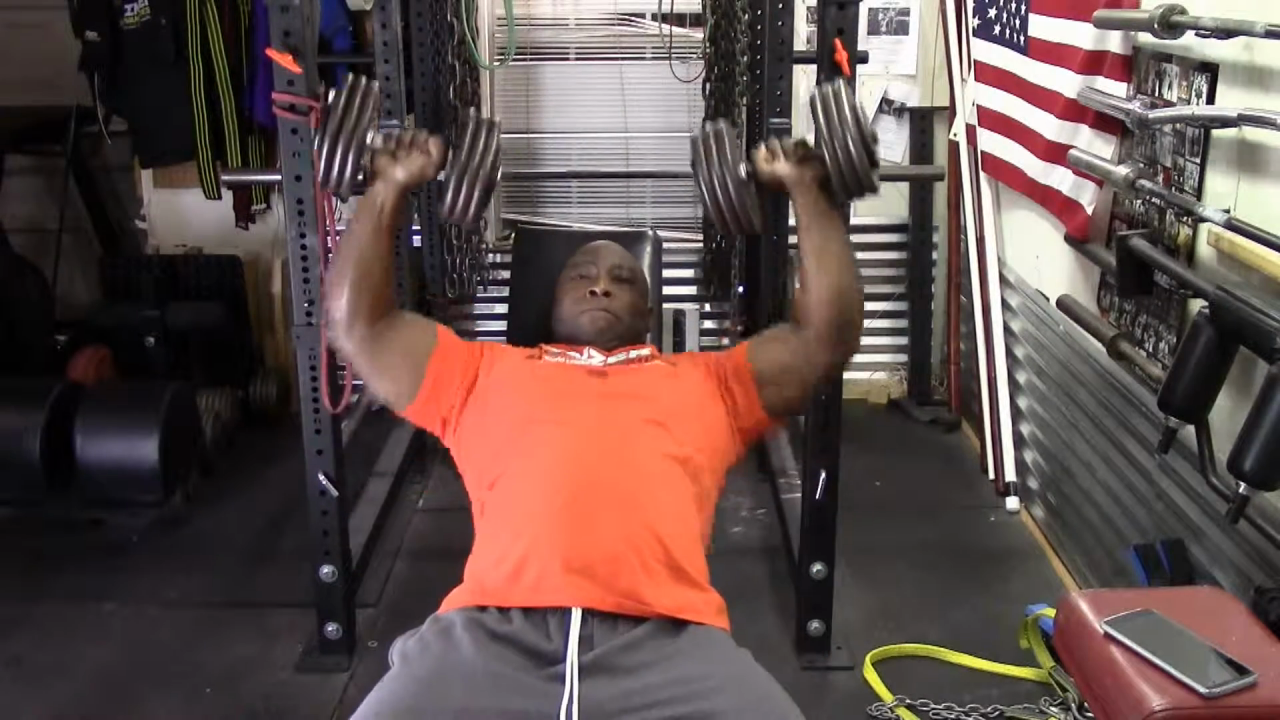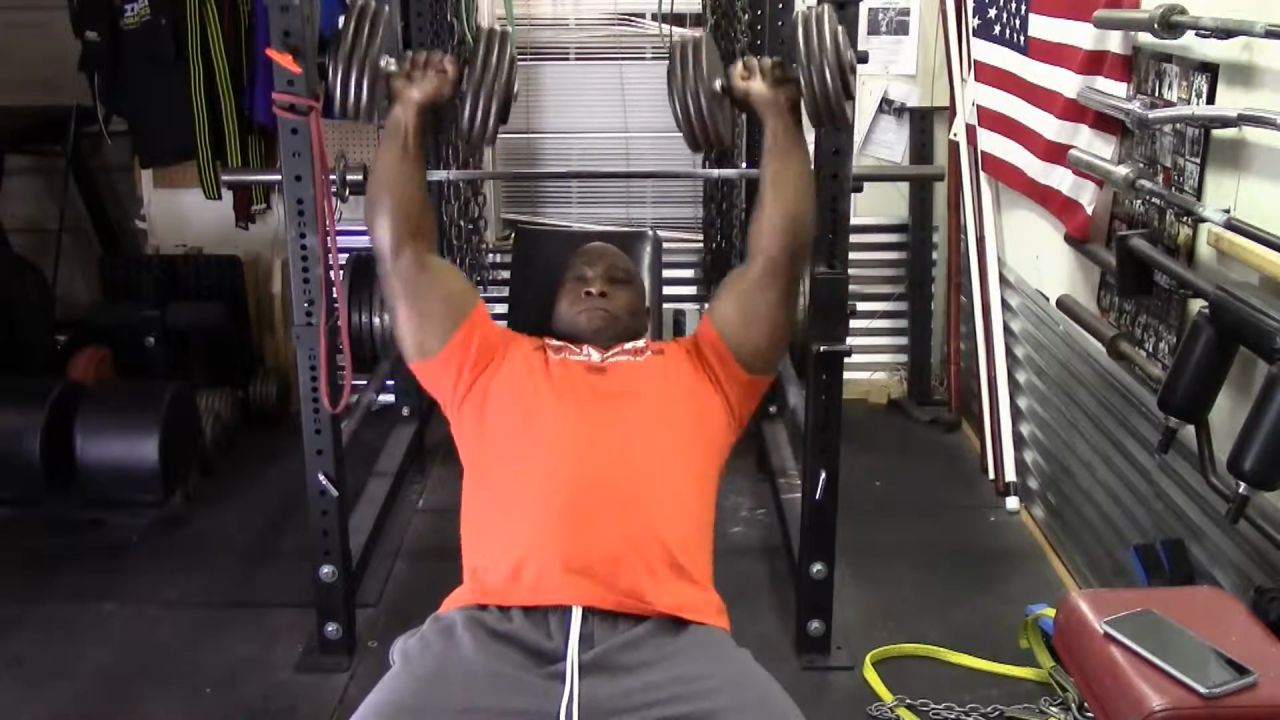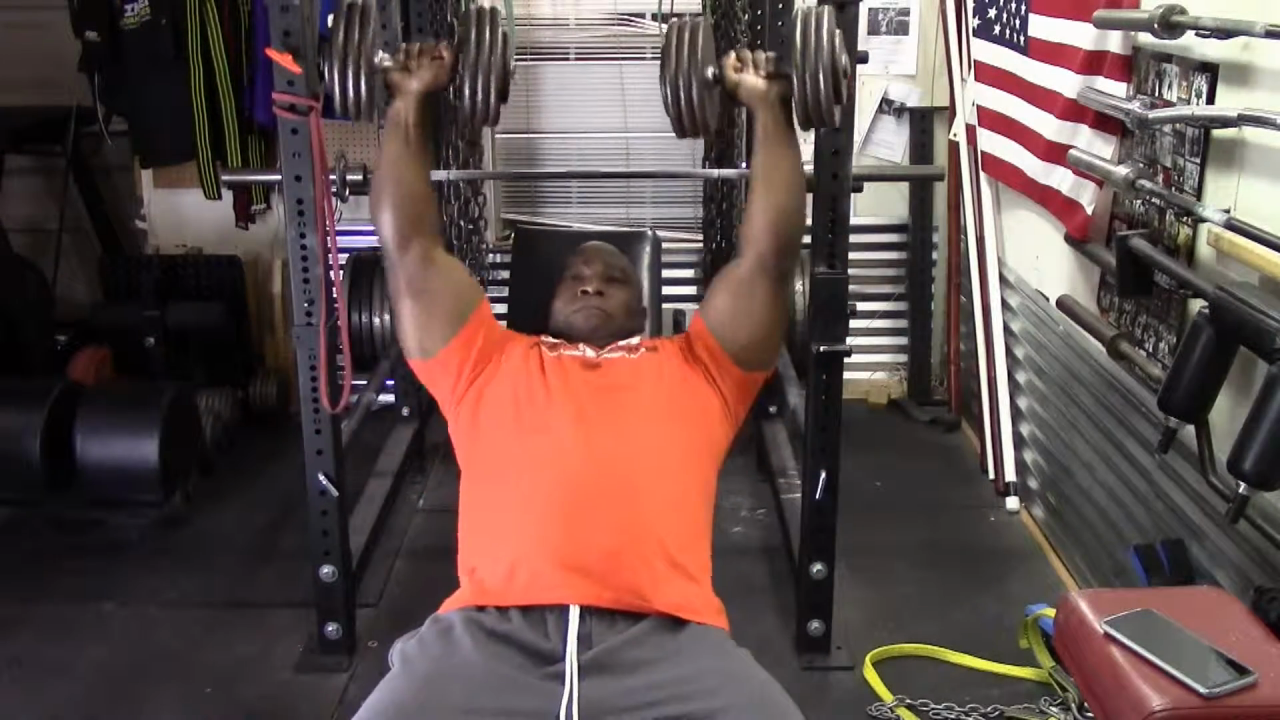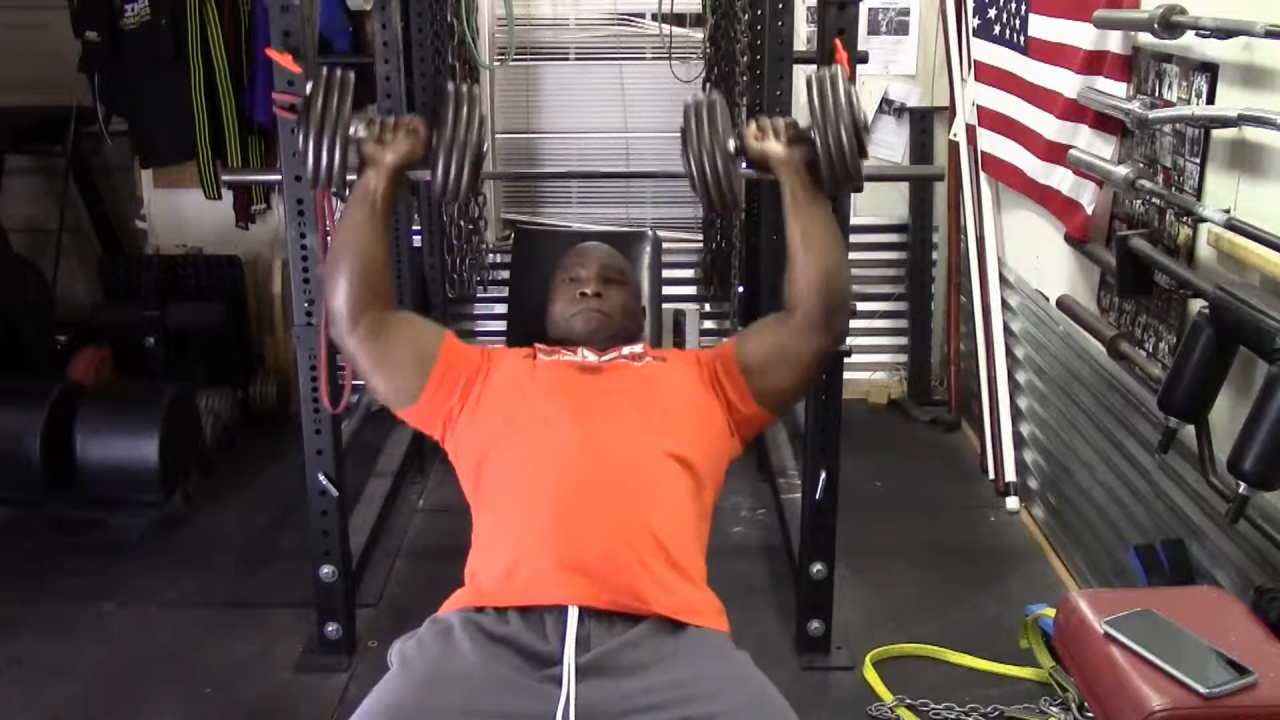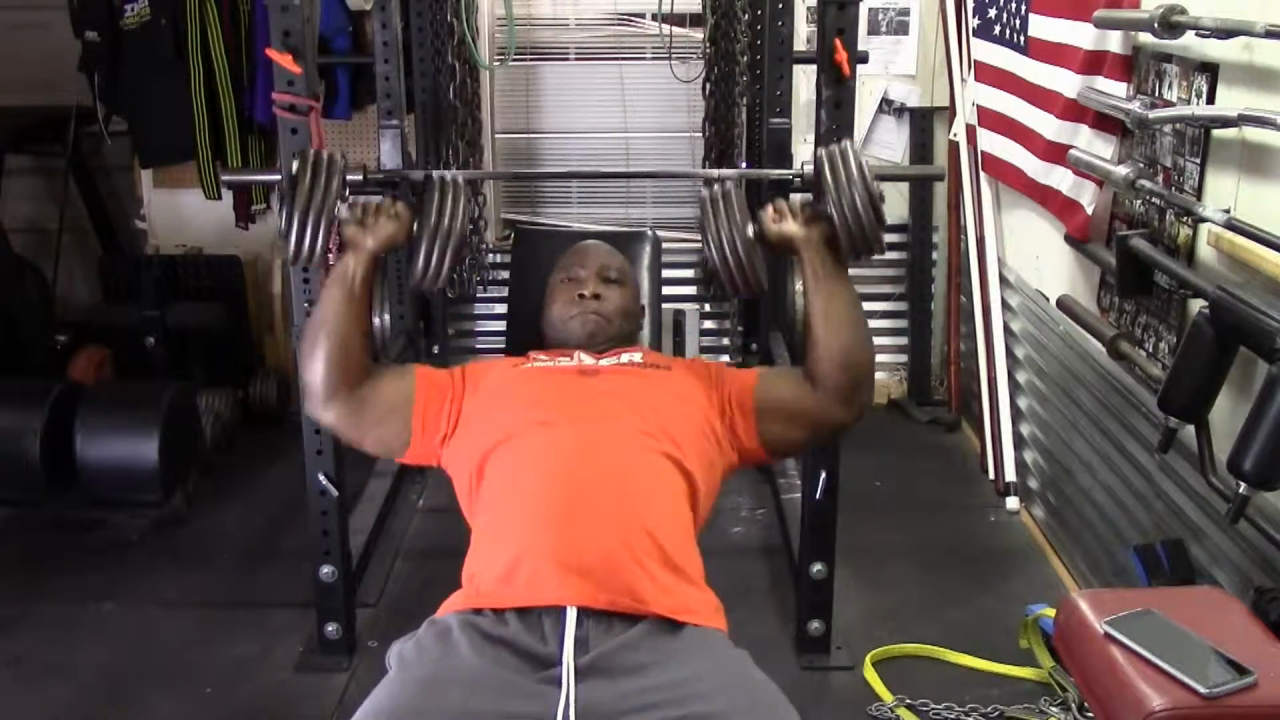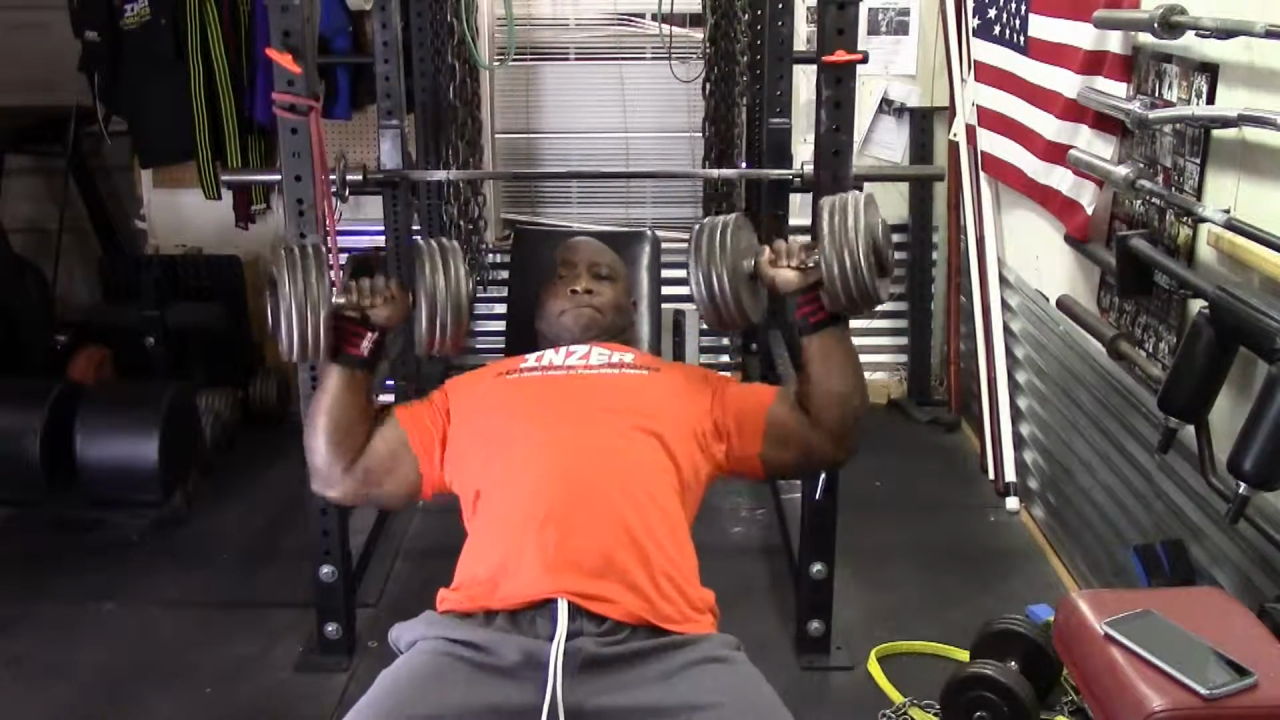
dt=0.2s
person 1, frame 1
left shoulder: (704, 383)
right shoulder: (488, 375)
left elbow: (829, 333)
right elbow: (357, 324)
left wrist: (804, 190)
right wrist: (390, 191)
left hip: (664, 637)
right hip: (493, 628)
person 1, frame 2
left shoulder: (698, 376)
right shoulder: (491, 368)
left elbow: (776, 256)
right elbow: (405, 251)
left wrist: (777, 111)
right wrist: (407, 111)
left hip: (663, 636)
right hip: (492, 628)
person 1, frame 3
left shoulder: (695, 375)
right shoulder: (490, 370)
left elbow: (767, 253)
right elbow: (412, 246)
left wrist: (766, 106)
right wrist: (409, 102)
left hip: (662, 637)
right hip: (493, 630)
person 1, frame 4
left shoulder: (700, 384)
right shoulder: (484, 379)
left elbow: (817, 316)
right elbow: (359, 314)
left wrist: (792, 171)
right wrist: (381, 173)
left hip: (662, 639)
right hip: (491, 632)
person 1, frame 5
left shoulder: (700, 389)
right shoulder: (475, 388)
left elbow: (840, 393)
right elbow: (334, 395)
left wrist: (812, 248)
right wrist: (360, 256)
left hip: (662, 640)
right hip: (490, 635)
person 1, frame 6
left shoulder: (693, 390)
right shoulder: (471, 392)
left elbow: (830, 435)
right elbow: (340, 474)
left wrist: (809, 297)
right wrist: (357, 337)
left hip: (659, 645)
right hip: (482, 639)
